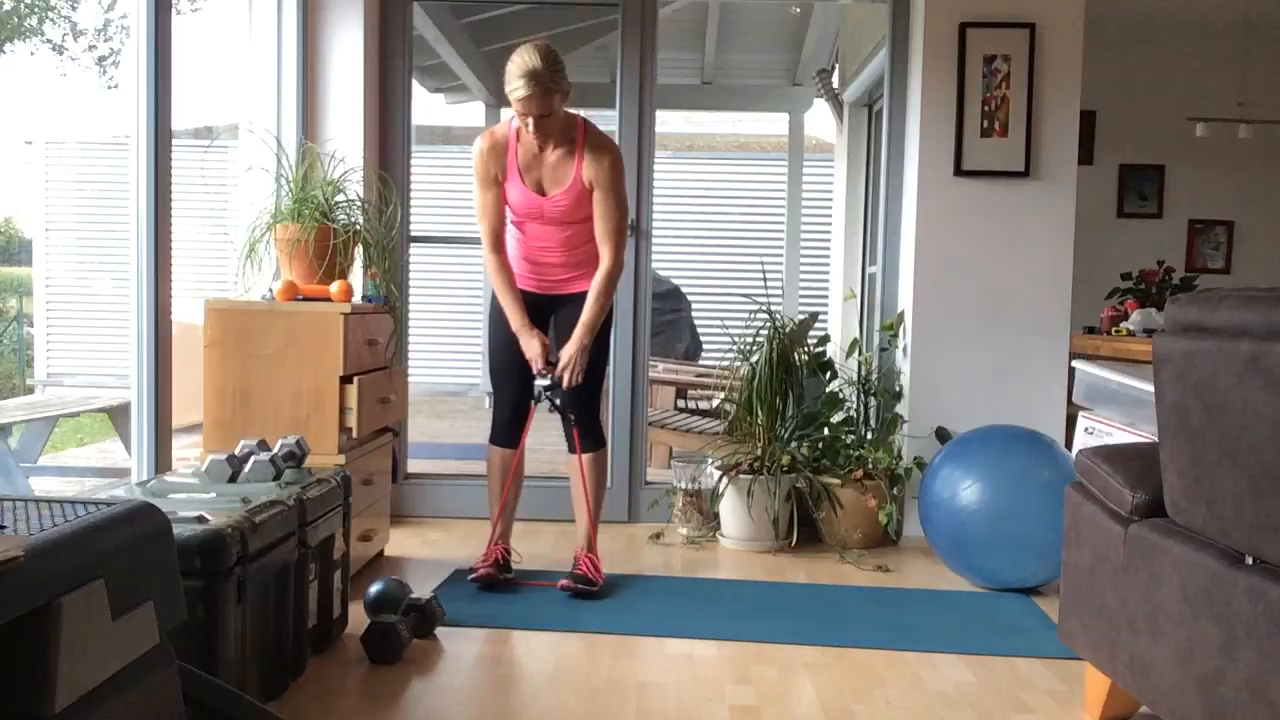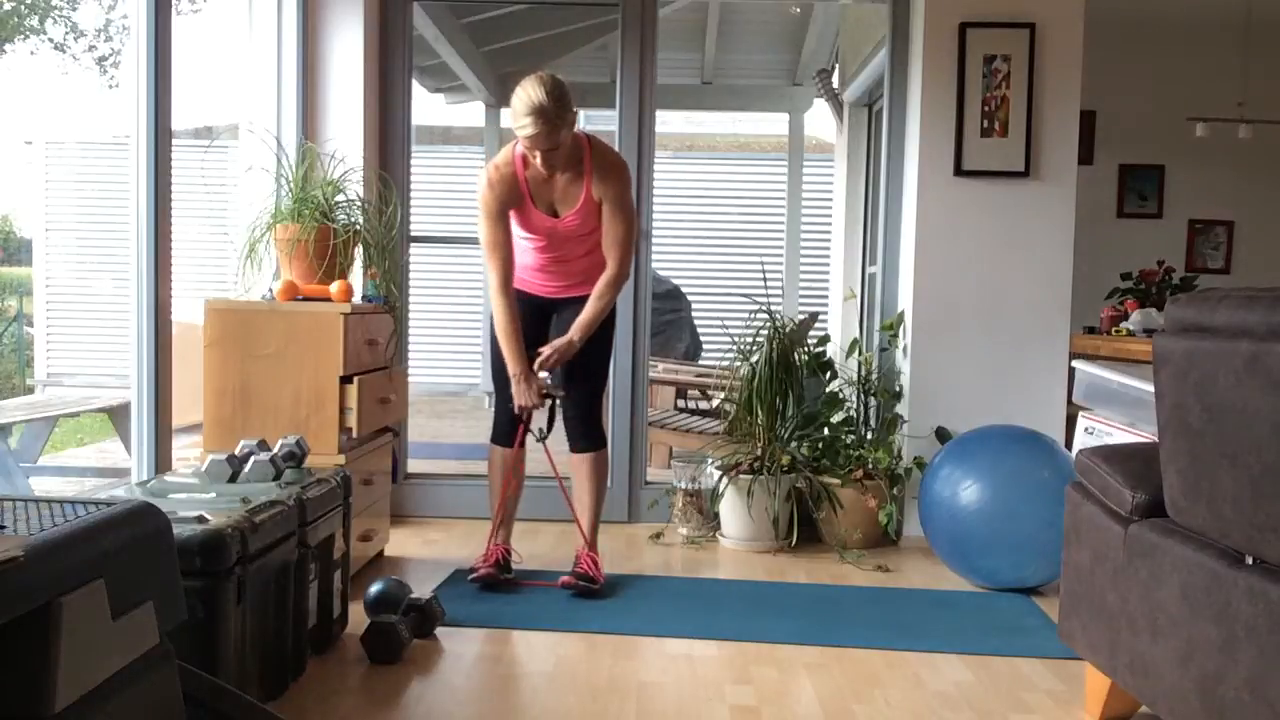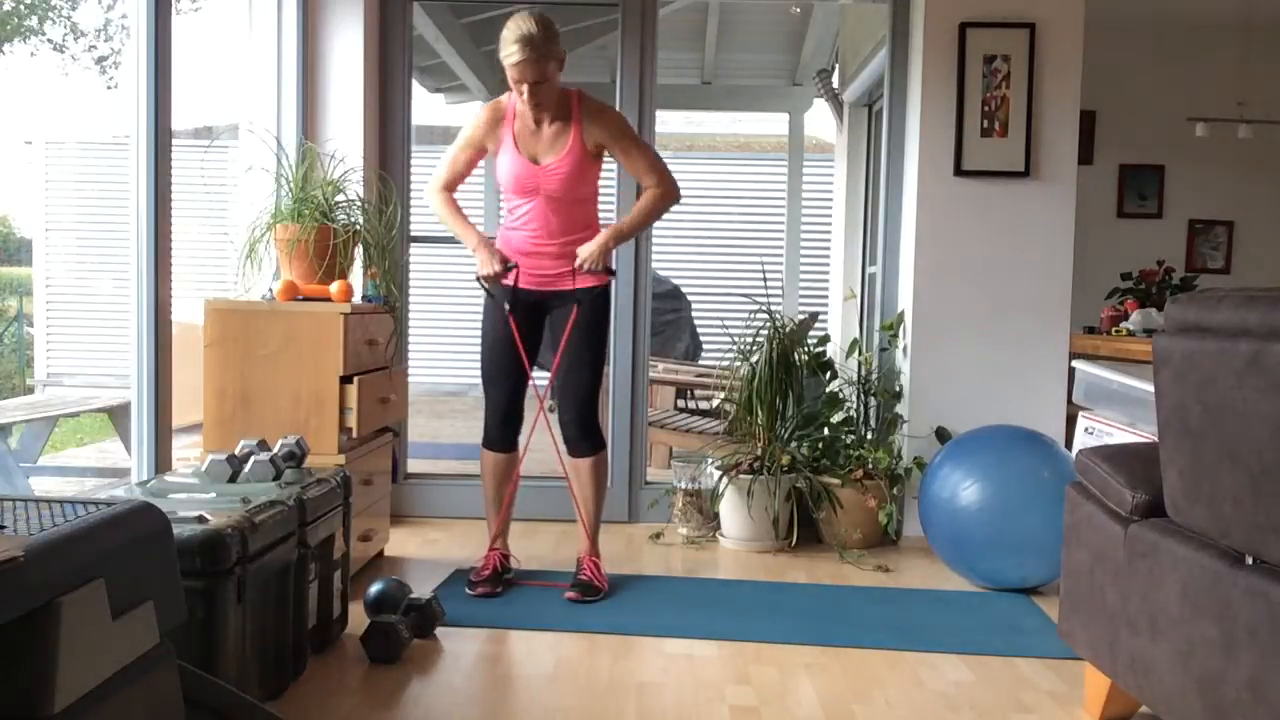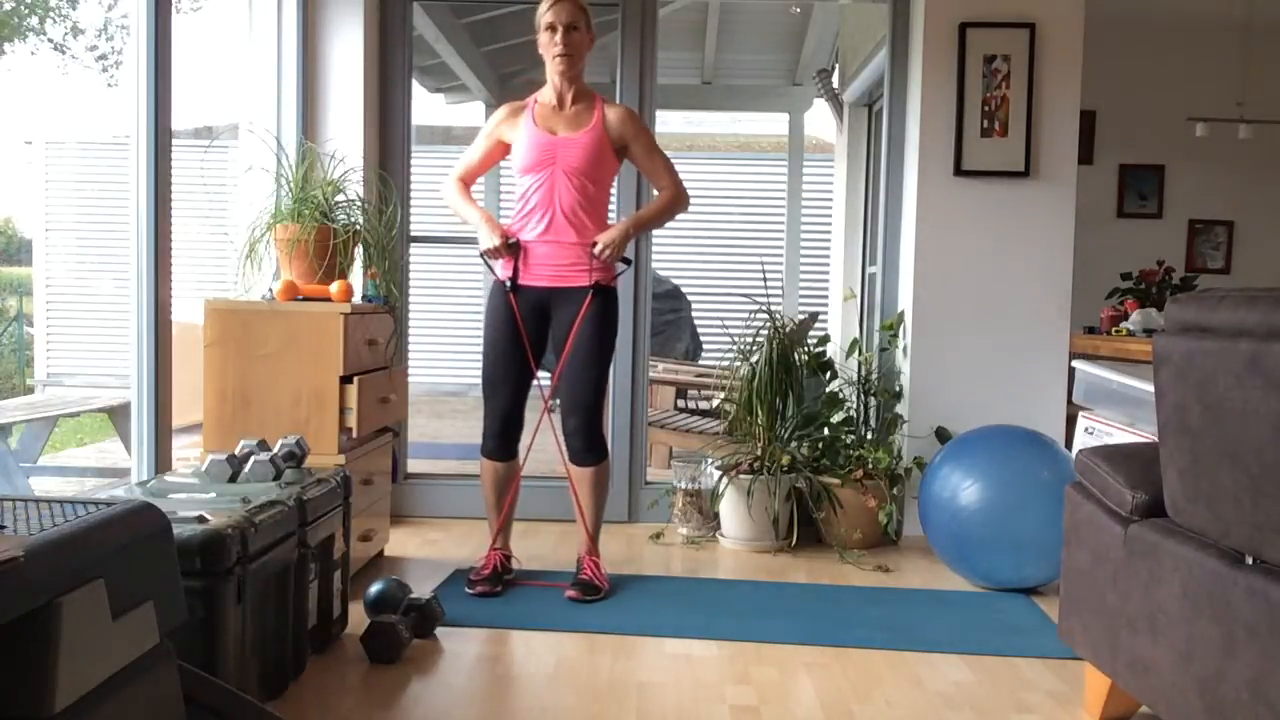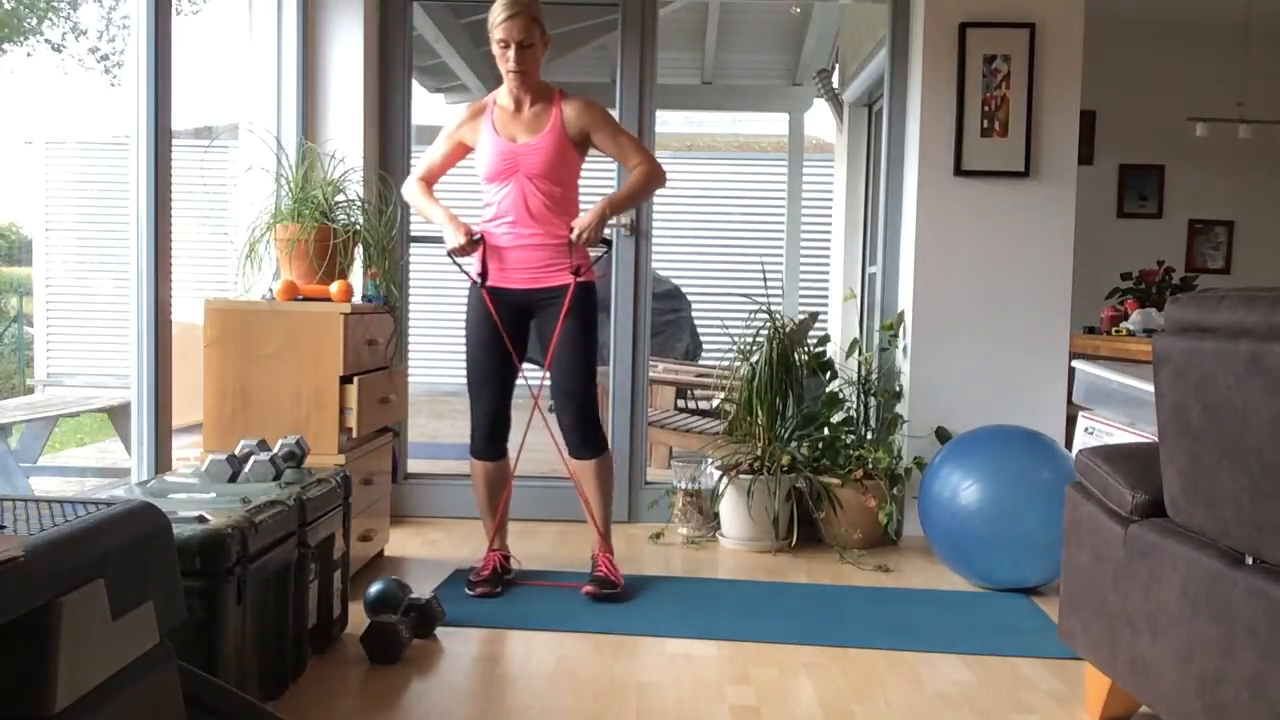
dt=1s
person 1, frame 1
left shoulder: (599, 154)
right shoulder: (492, 149)
left elbow: (611, 258)
right elbow: (493, 247)
left wrist: (581, 340)
right wrist: (524, 331)
left hip: (581, 293)
right hip: (517, 292)
left knee: (581, 417)
right knee: (507, 415)
left ankle: (587, 552)
right ankle: (498, 547)
person 1, frame 2
left shoulder: (608, 169)
right shoulder: (500, 175)
left elbow: (618, 266)
right elbow: (498, 283)
left wrist: (573, 339)
right wrist: (518, 372)
left hip: (586, 296)
right hip: (524, 293)
left knee: (582, 418)
right knee: (509, 414)
left ankle: (588, 552)
right ankle: (498, 547)
person 1, frame 3
left shoulder: (595, 119)
right shoulder: (491, 120)
left elbow: (664, 188)
right elbow: (439, 190)
left wrist: (610, 240)
right wrist: (477, 244)
left hip: (580, 286)
right hip: (512, 285)
left knee: (578, 419)
right knee: (500, 415)
left ankle: (590, 556)
right ankle: (497, 551)
person 1, frame 4
left shoulder: (615, 119)
right shoulder: (513, 117)
left elbow: (674, 194)
right elbow: (456, 182)
left wrist: (628, 228)
right wrist: (484, 223)
left hip: (586, 288)
right hip: (518, 284)
left knee: (582, 422)
right knee: (500, 419)
left ankle: (590, 556)
right ankle: (498, 552)
person 1, frame 5
left shoulder: (575, 112)
right shoulder: (474, 119)
left elbow: (650, 171)
right elbow: (416, 183)
left wrist: (603, 210)
right wrist: (447, 222)
left hip: (564, 283)
right hip: (495, 285)
left knee: (578, 417)
right knee: (487, 421)
left ankle: (603, 552)
right ankle: (496, 552)
